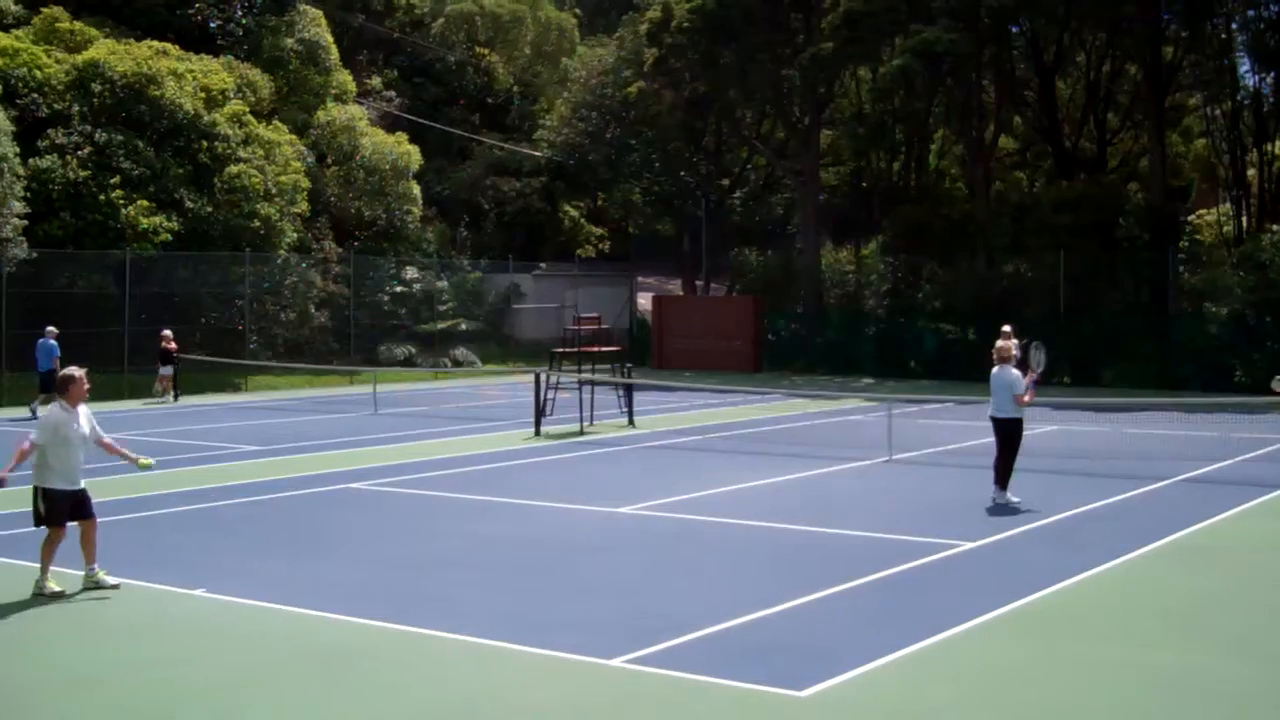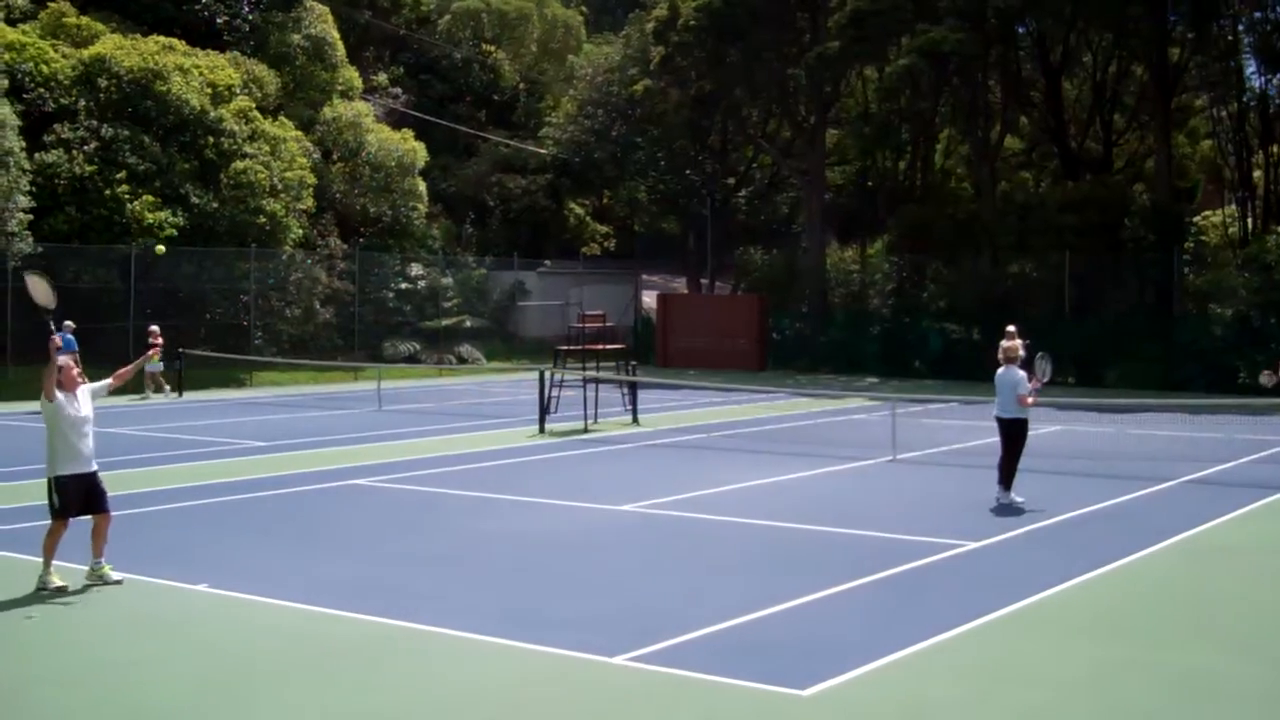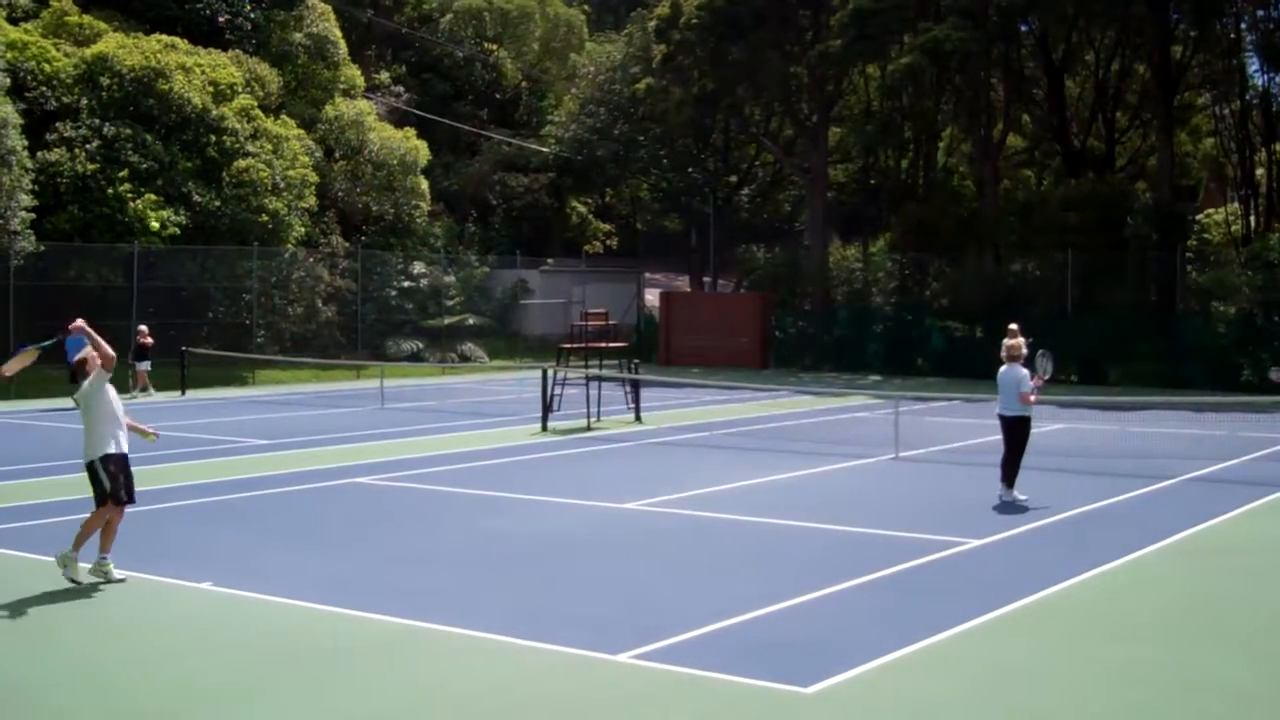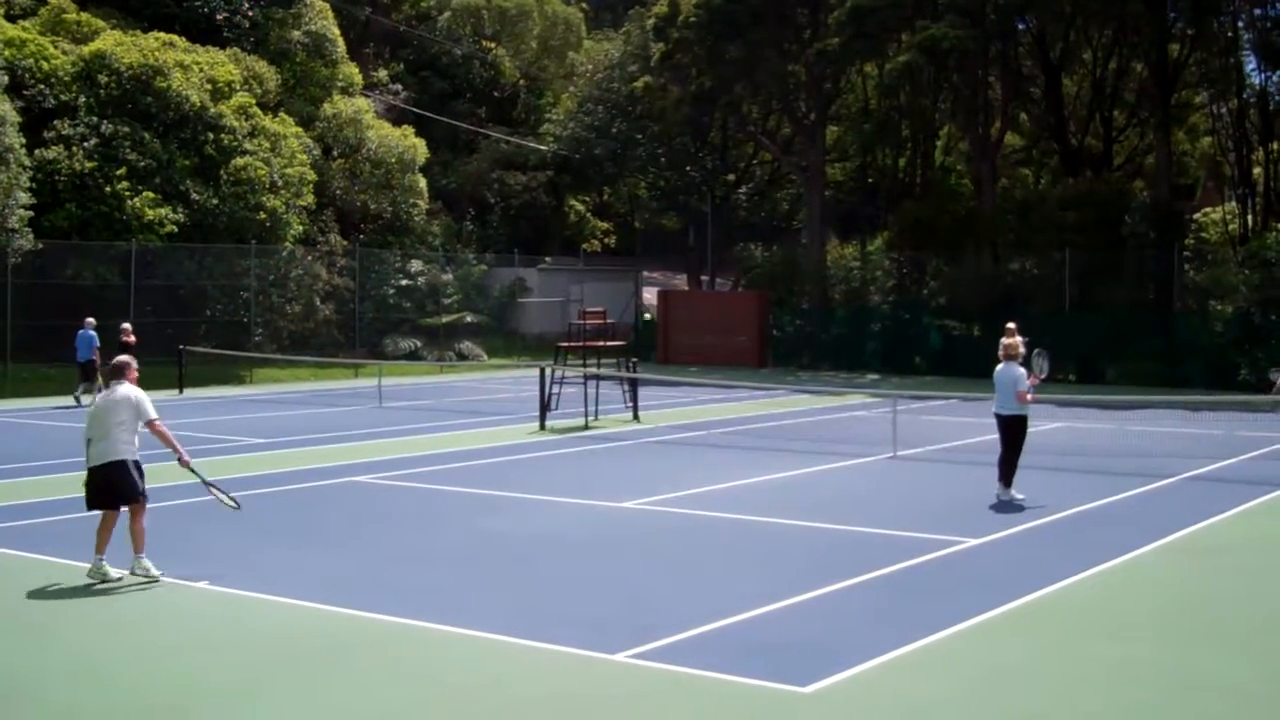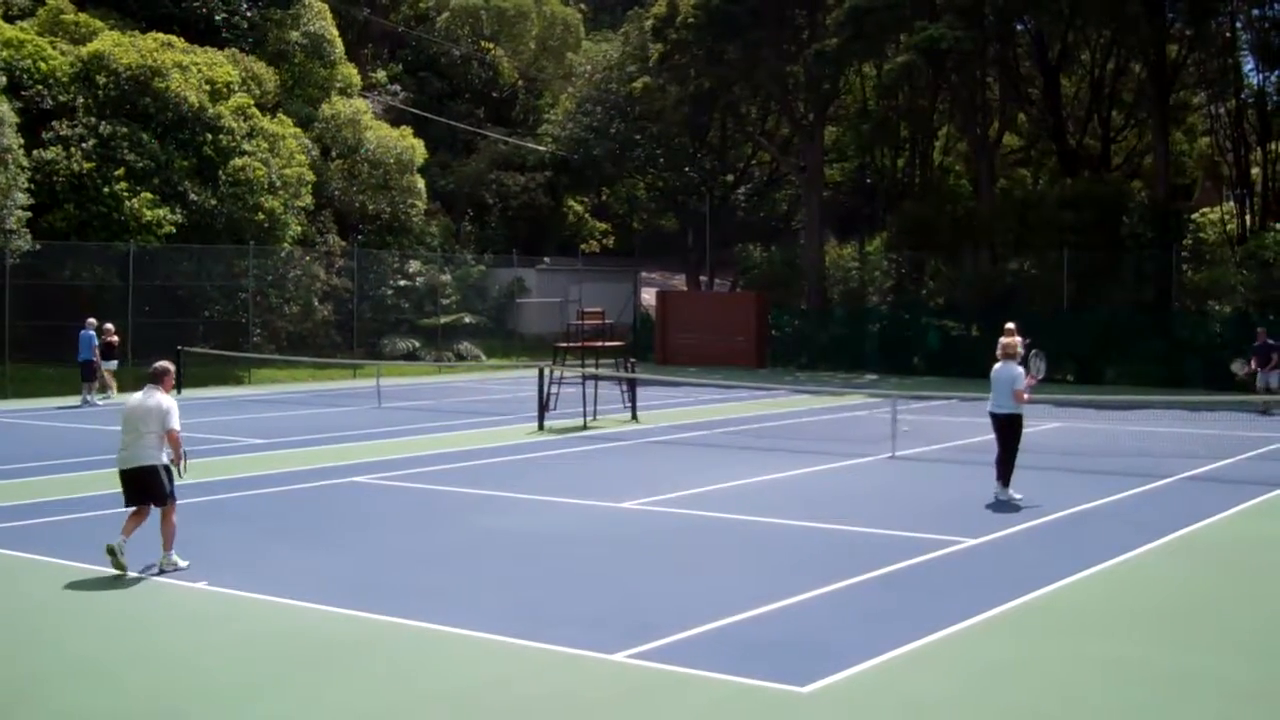
dt=0.4s
person 1, frame 1
left shoulder: (83, 412)
right shoulder: (53, 417)
left elbow: (102, 440)
right elbow: (31, 445)
left wrist: (130, 457)
left hip: (74, 484)
right hip: (50, 485)
left knee: (90, 523)
right knee: (57, 531)
left ankle: (92, 574)
right ankle: (42, 580)
person 1, frame 2
left shoulder: (86, 392)
right shoulder: (54, 401)
left elbow: (116, 380)
right elbow: (47, 388)
left wrist: (144, 360)
right wrist: (53, 354)
left hip: (88, 470)
right hip: (63, 473)
left knee: (103, 517)
right knee: (60, 524)
left ankle: (97, 568)
right ankle: (46, 574)
person 1, frame 3
left shoulder: (103, 387)
right shoulder: (93, 386)
left elbow: (116, 418)
right elbow: (110, 358)
left wrist: (141, 430)
right wrist: (87, 332)
left hip: (115, 454)
right hip: (102, 455)
left knee: (117, 511)
right knee: (106, 510)
left ankle: (102, 563)
right ankle: (70, 556)
person 1, frame 4
left shoulder: (101, 400)
right shoulder: (134, 394)
left elbow: (90, 438)
right elbow: (156, 427)
left wrist: (91, 471)
right wrist: (179, 452)
left hip: (96, 461)
right hip: (121, 459)
left knee: (110, 513)
right knee: (137, 507)
left ankle: (98, 564)
right ankle: (140, 561)
person 1, frame 5
left shoulder: (131, 401)
right shoulder: (166, 402)
right elbow: (173, 436)
right wrist: (177, 454)
left hip: (126, 462)
right hip: (152, 462)
left knee: (141, 509)
right knee: (168, 508)
left ankle: (119, 543)
right ankle: (168, 558)
